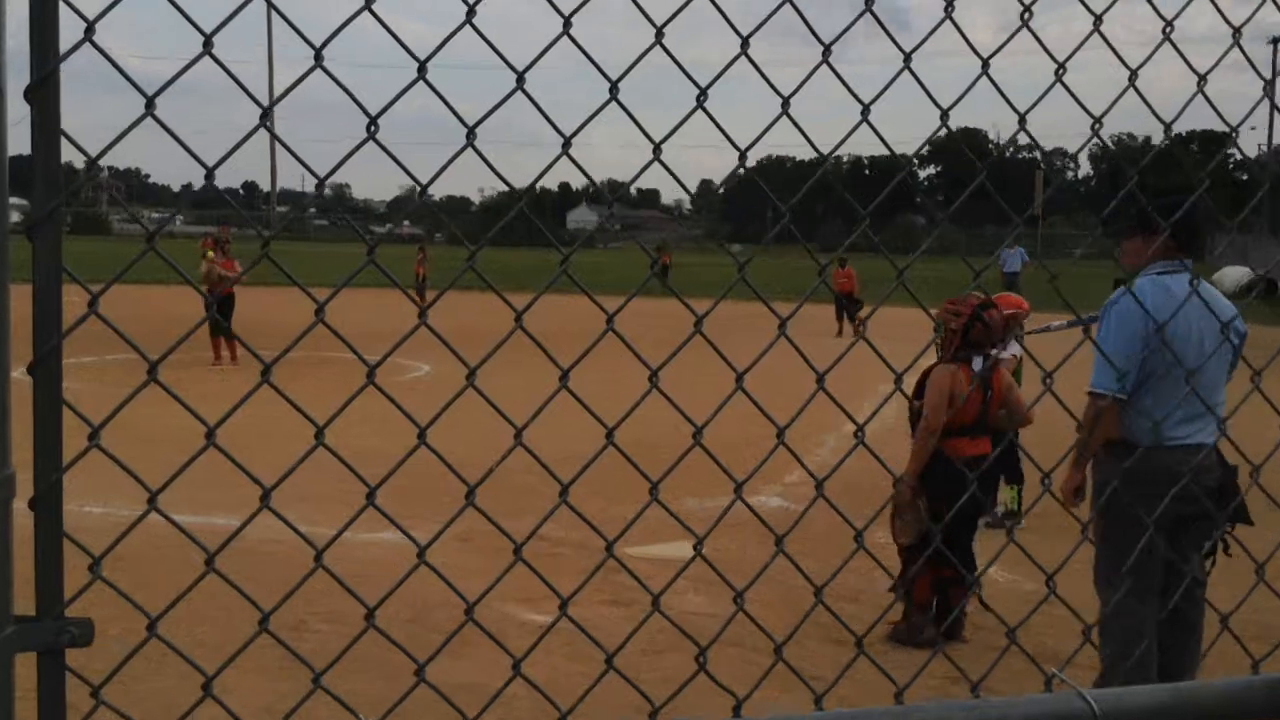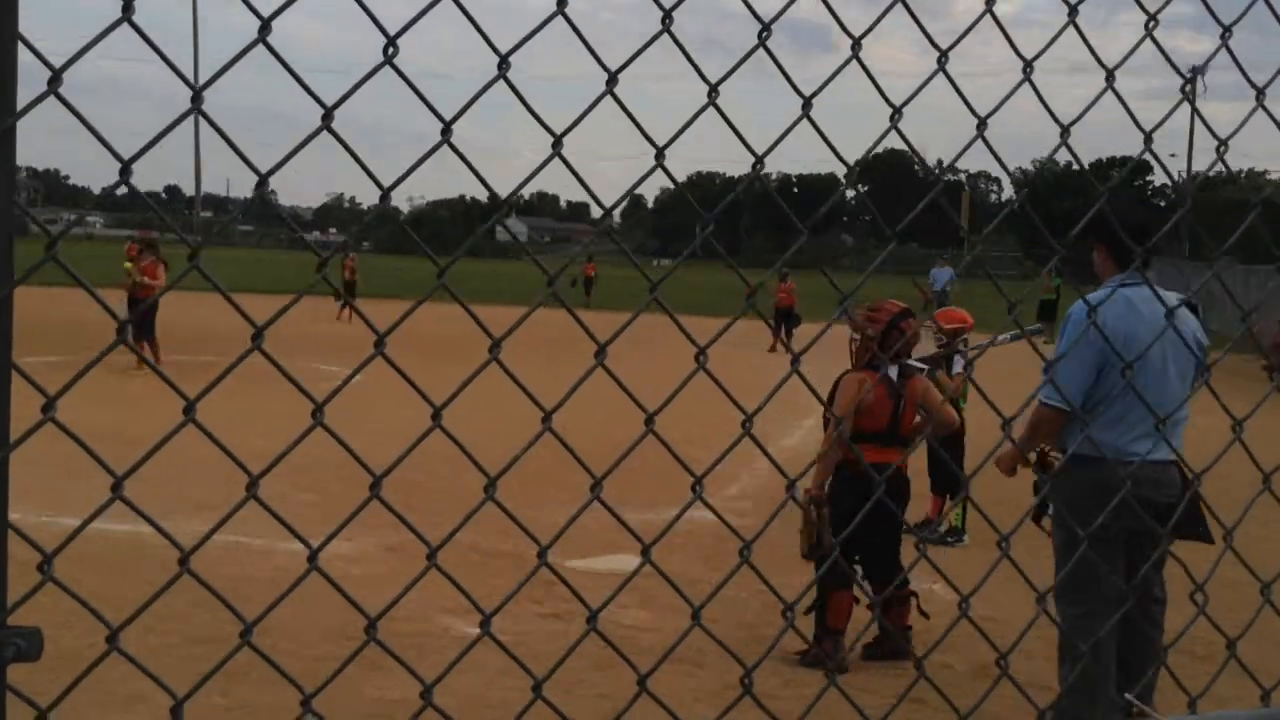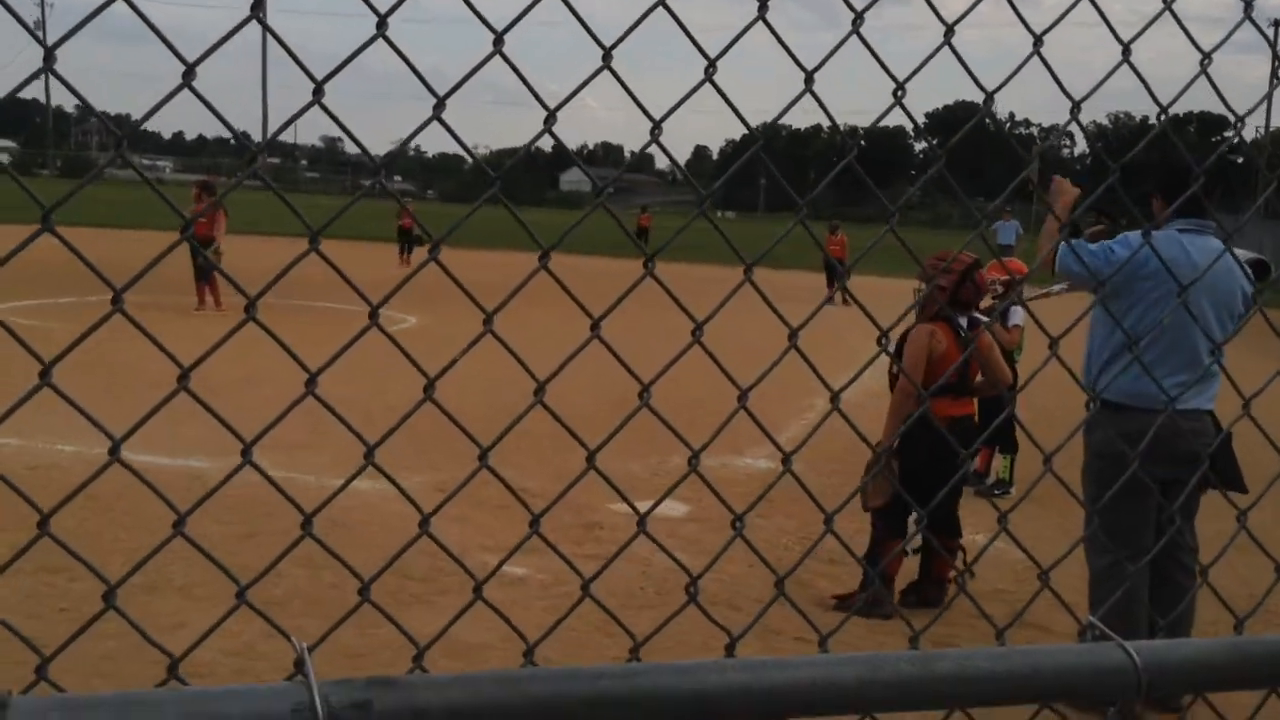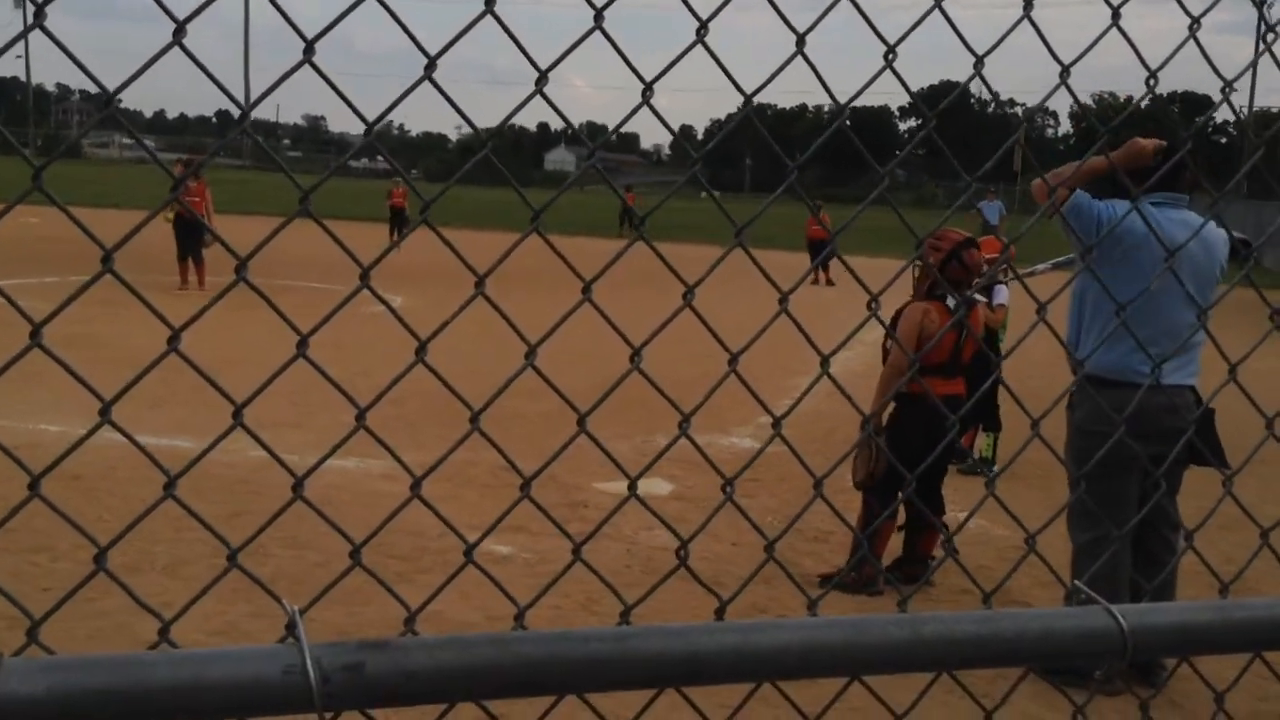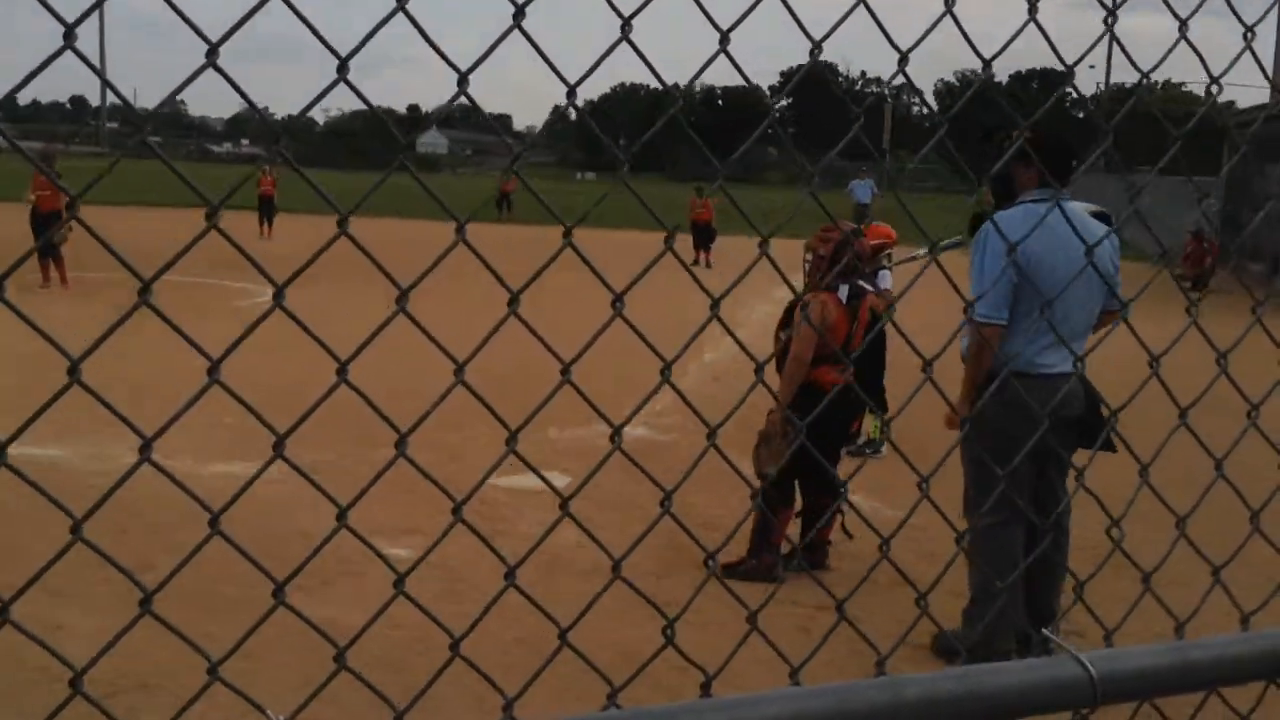
dt=1s
person 1, frame 1
left shoulder: (1130, 301)
right shoulder: (1222, 305)
left elbow: (1108, 399)
right elbow: (1216, 385)
left wrist: (1078, 465)
left hip: (1136, 463)
right hip: (1202, 463)
left knee: (1127, 590)
right knee: (1186, 586)
person 1, frame 2
left shoulder: (1093, 310)
right shoulder: (1184, 316)
left elbow: (1058, 405)
right elbow: (1176, 396)
left wrist: (1017, 452)
left hip: (1097, 477)
right hip: (1163, 479)
left knee: (1089, 608)
right knee: (1144, 604)
person 1, frame 3
left shoulder: (1138, 252)
right shoulder: (1234, 270)
left elbow: (1052, 254)
left wrist: (1061, 202)
left hip: (1127, 425)
right hip: (1195, 429)
left knee: (1120, 557)
right knee: (1175, 554)
person 1, frame 4
left shoulder: (1115, 221)
right shoulder: (1215, 238)
left elbow: (1044, 188)
left wrist: (1113, 160)
left hip: (1111, 400)
right hip: (1178, 403)
left knee: (1101, 530)
right knee: (1158, 530)
left ankle: (1097, 659)
right ankle: (1147, 655)
person 1, frame 5
left shoulder: (1004, 227)
right shoulder: (1101, 234)
left elbow: (987, 329)
right elbow: (1109, 314)
left wrist: (965, 400)
left hip: (1008, 391)
right hip: (1066, 391)
left knee: (996, 515)
right knee: (1050, 512)
left ankle: (990, 638)
right ankle: (1037, 630)
person 2, frame 1
left shoulder: (946, 373)
right shoulder: (996, 373)
left elbow: (930, 429)
right elbow: (1023, 416)
left wrist: (910, 478)
left hip: (944, 470)
right hip: (979, 470)
left knee: (918, 542)
right knee: (958, 544)
left ankle: (917, 623)
right ankle: (950, 621)
person 2, frame 2
left shoulder: (856, 380)
right shoulder: (915, 381)
left elbow: (837, 437)
right elbow: (949, 421)
left wrist: (817, 485)
left hip: (856, 479)
right hip: (895, 480)
left knee: (836, 560)
right knee: (886, 559)
left ankle: (829, 646)
right ankle: (897, 637)
person 2, frame 3
left shoulder: (925, 332)
right shoulder: (978, 334)
left elbow: (906, 391)
right elbow: (1003, 380)
left wrist: (886, 440)
left hip: (927, 433)
right hip: (962, 432)
left knee: (891, 509)
right knee: (942, 511)
left ankle: (876, 593)
right ankle: (933, 586)
person 2, frame 4
left shoulder: (919, 311)
right shoulder: (973, 312)
left elbow: (896, 366)
left wrist: (874, 415)
left hip: (918, 408)
right hip: (952, 407)
left knee: (882, 486)
right knee: (927, 487)
left ankle: (864, 570)
right ankle: (916, 562)
person 2, frame 5
left shoulder: (816, 301)
right shoulder: (860, 299)
left elbow: (799, 358)
left wrist: (779, 407)
left hip: (813, 397)
right hip: (844, 396)
left knee: (780, 475)
right knee: (822, 473)
left ankle: (764, 557)
right ankle: (814, 549)
person 3, frame 1
left shoulder: (1013, 341)
right shoulder: (995, 341)
left elbow: (1006, 370)
right elbow: (981, 366)
left wrist: (989, 352)
left knee: (1007, 457)
right knee: (990, 455)
left ankle: (1014, 512)
right ankle: (991, 504)
person 3, frame 2
left shoulder: (959, 357)
right shoulder: (939, 357)
left elbow: (955, 391)
left wrist: (937, 370)
left knee: (954, 474)
right knee: (936, 472)
left ankle: (958, 529)
right ankle: (934, 519)
person 3, frame 3
left shoulder: (1015, 310)
right shoulder: (994, 309)
left elbow: (1011, 342)
left wrist: (991, 321)
right wrist: (978, 318)
left knee: (1003, 427)
right knee: (985, 424)
left ankle: (1005, 481)
right ankle: (982, 470)
person 3, frame 4
left shoulder: (999, 289)
right shoulder: (981, 286)
left elbow: (997, 321)
left hip: (988, 354)
right hip: (973, 351)
left knee: (987, 406)
right knee: (968, 401)
left ankle: (988, 460)
right ankle: (967, 449)
person 3, frame 5
left shoulder: (883, 275)
right shoulder: (865, 272)
left elbow: (882, 307)
left hip: (874, 337)
left knee: (873, 386)
right knee: (857, 383)
left ankle: (876, 441)
right ankle: (854, 431)
